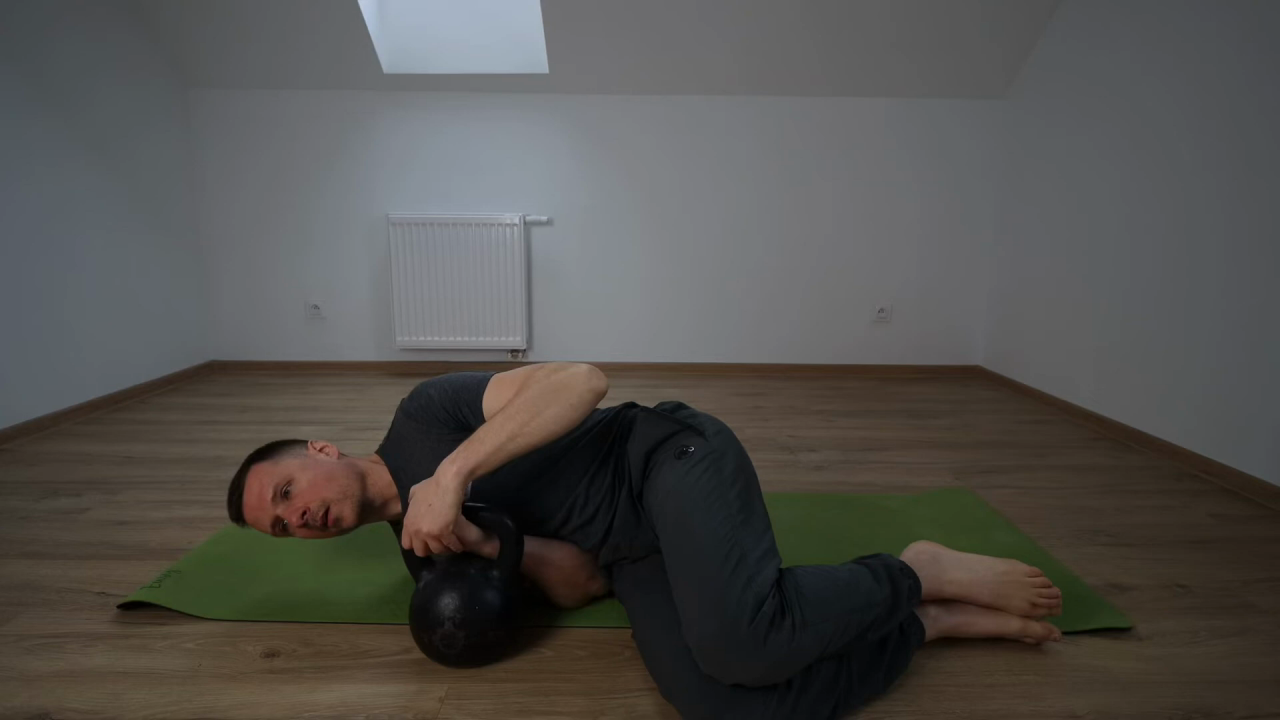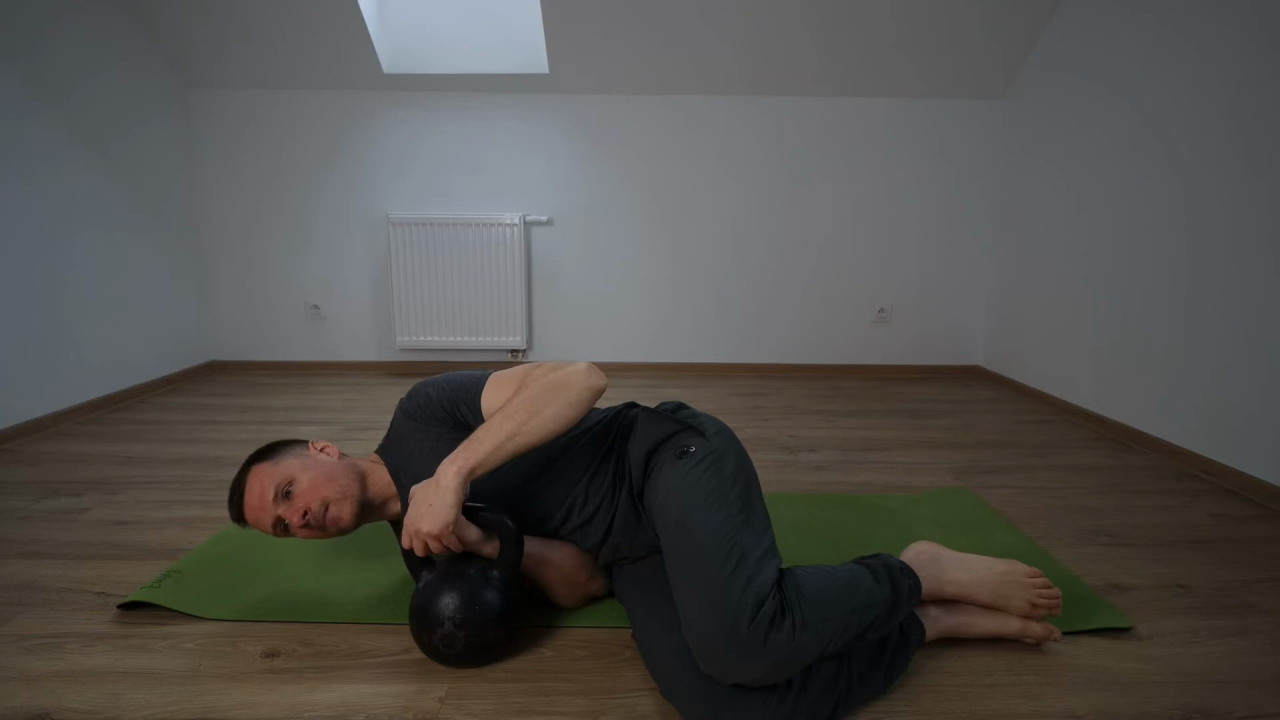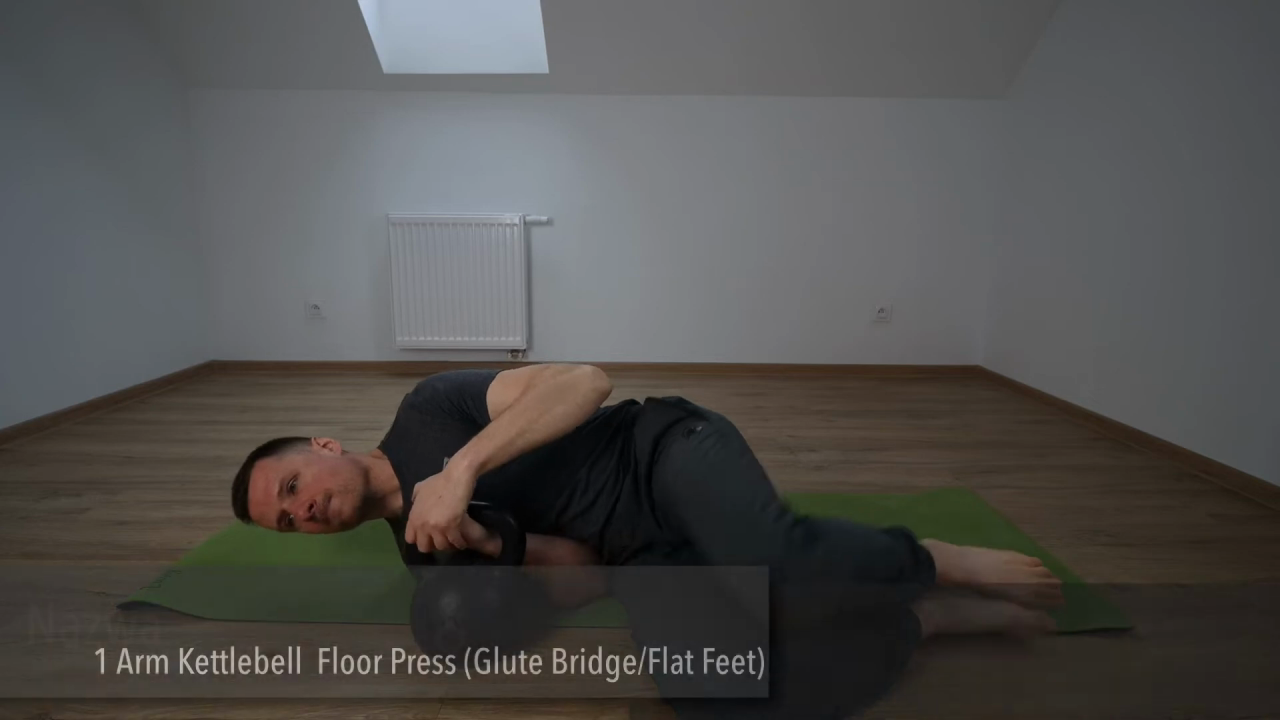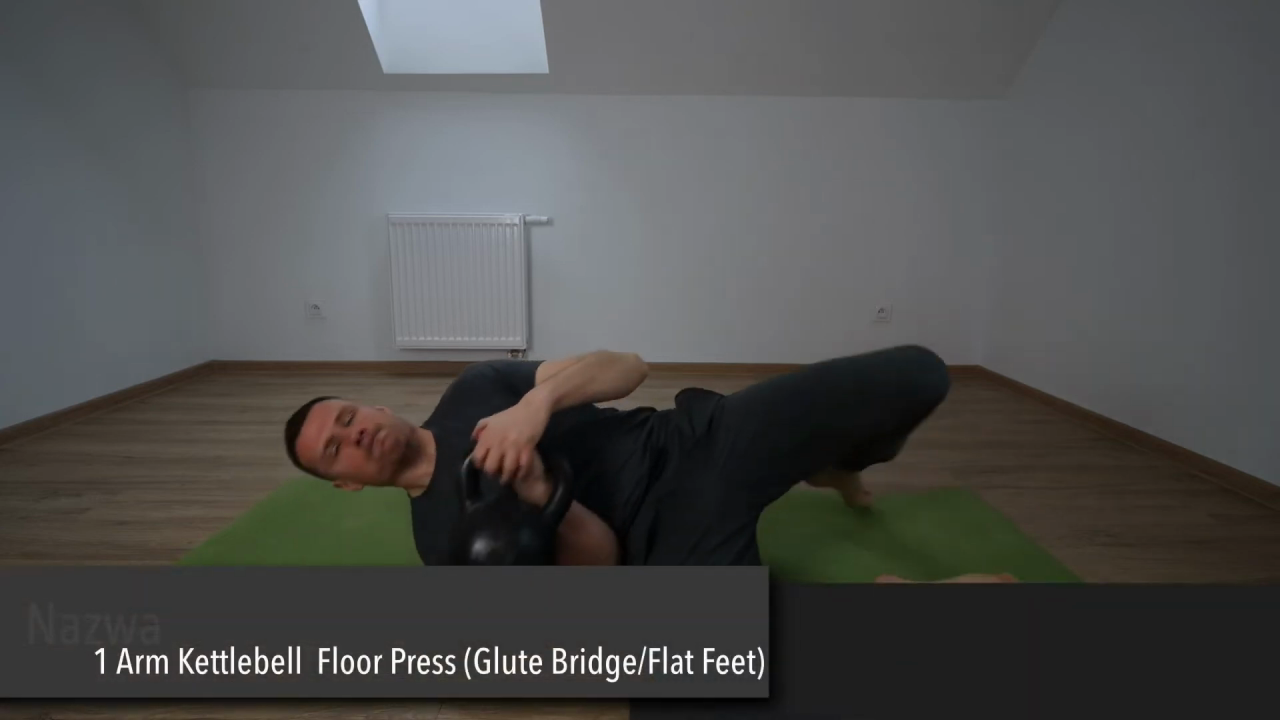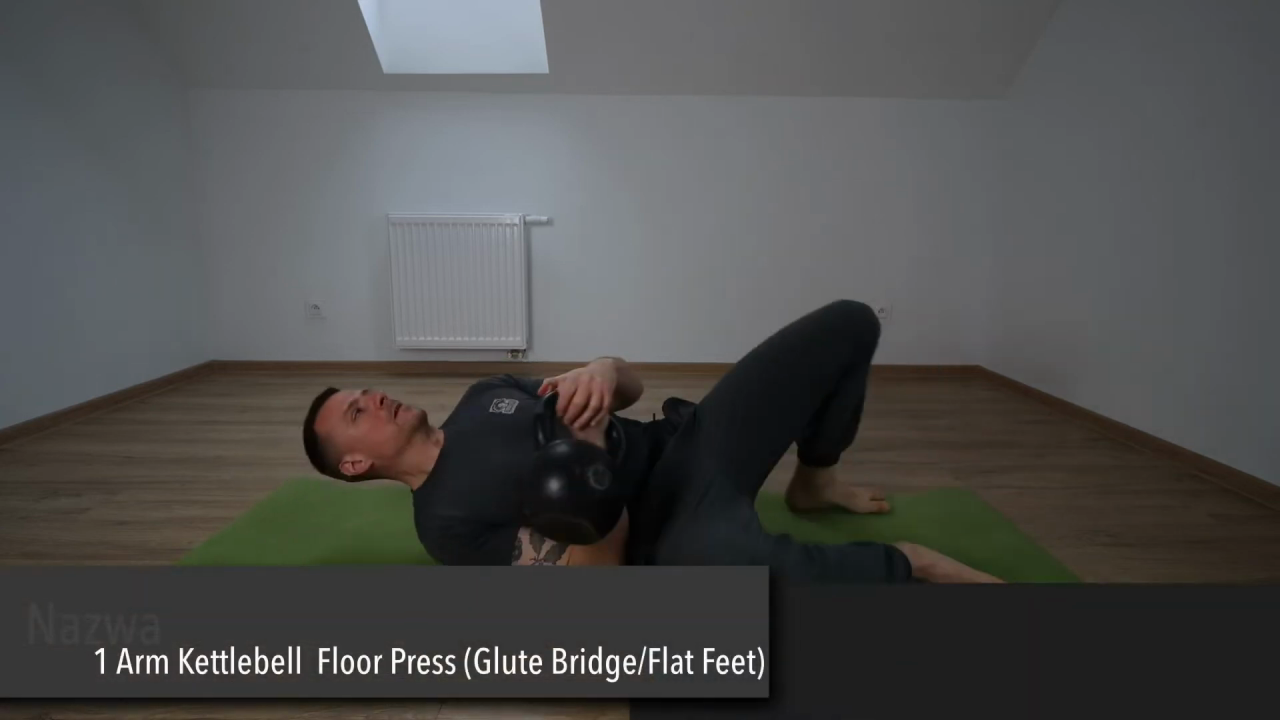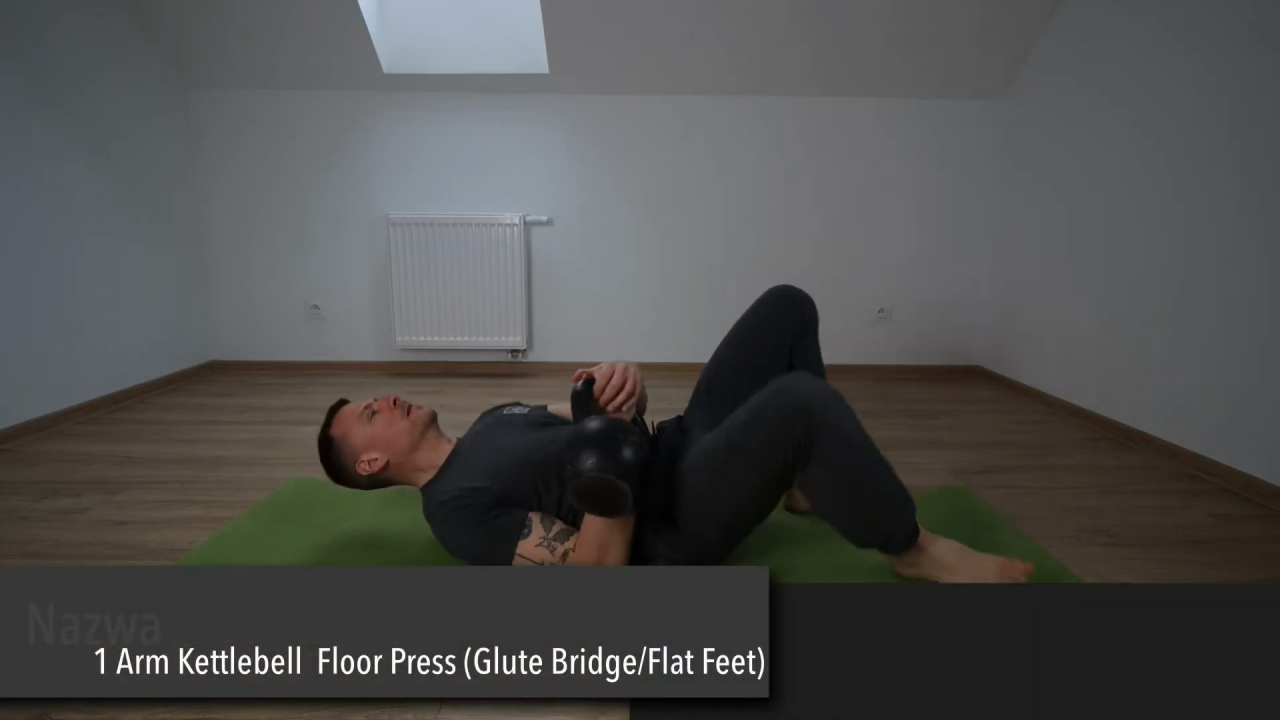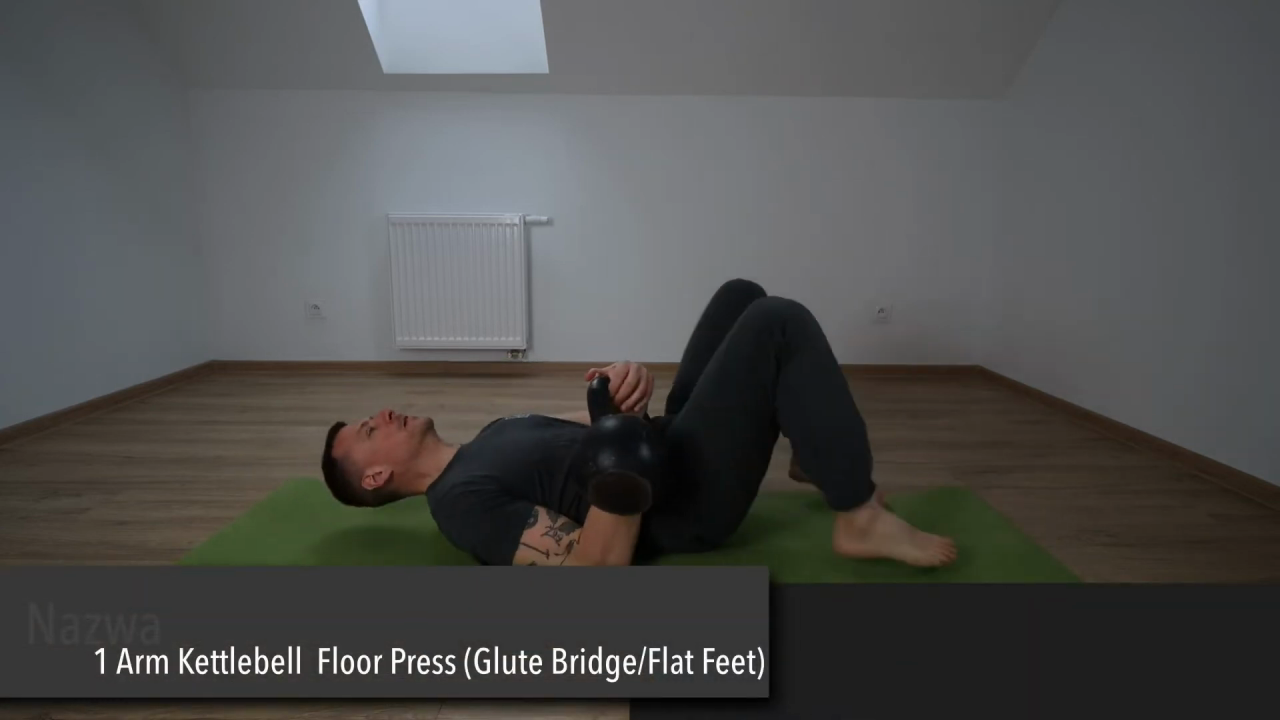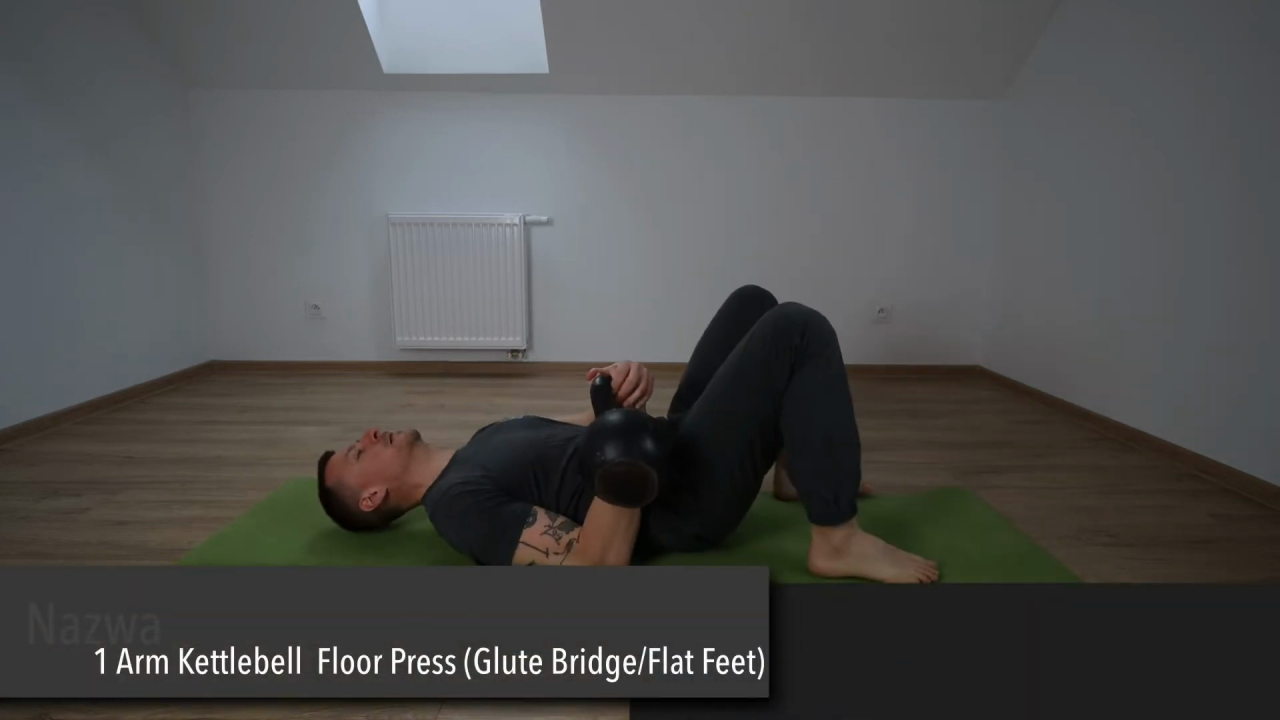
dt=0.4s
person 1, frame 1
left shoulder: (423, 414)
right shoulder: (420, 548)
left elbow: (582, 381)
right elbow: (576, 581)
left wrist: (455, 473)
right wrist: (480, 546)
left hip: (671, 460)
right hip: (635, 549)
left knee: (741, 636)
left ankle: (916, 572)
right ankle: (928, 619)
person 1, frame 2
left shoulder: (423, 413)
right shoulder: (422, 550)
left elbow: (580, 380)
right elbow: (578, 582)
left wrist: (455, 473)
right wrist: (483, 548)
left hip: (670, 460)
right hip: (635, 551)
left knee: (744, 636)
left ankle: (915, 576)
right ankle: (928, 621)
person 1, frame 3
left shoulder: (427, 411)
left elbow: (583, 382)
right elbow: (572, 567)
left wrist: (463, 466)
right wrist: (510, 551)
left hip: (675, 456)
right hip: (647, 551)
left knee: (775, 562)
left ankle: (930, 563)
right ankle: (918, 614)
person 1, frame 4
left shoulder: (474, 390)
right shoulder: (441, 535)
left elbow: (629, 367)
right elbow: (599, 563)
left wrist: (541, 396)
right wrist: (539, 499)
left hip: (701, 442)
right hip: (675, 542)
left knee: (914, 376)
left ankle: (831, 470)
person 1, frame 5
left shoulder: (482, 398)
right shoulder: (446, 520)
left elbow: (633, 384)
right elbow: (597, 571)
left wrist: (602, 372)
left hip: (691, 439)
right hip: (677, 525)
left knee: (848, 324)
right knee: (749, 566)
left ankle: (815, 480)
right ankle: (905, 565)
person 1, frame 6
left shoulder: (490, 423)
right shoulder: (456, 507)
left elbow: (586, 418)
right elbow: (595, 572)
left wrist: (620, 379)
left hip: (680, 446)
right hip: (684, 511)
left knee: (787, 305)
right knee: (804, 396)
left ankle: (811, 485)
right ankle: (914, 550)
person 1, frame 7
left shoulder: (490, 438)
right shoulder: (462, 501)
left elbow: (593, 426)
right elbow: (600, 569)
left wrist: (626, 382)
left hip: (675, 451)
right hip: (691, 493)
left knee: (742, 297)
right knee: (782, 322)
left ankle: (813, 461)
right ankle: (860, 522)
person 1, frame 8
left shoulder: (483, 445)
right shoulder: (459, 504)
left elbow: (590, 425)
right elbow: (601, 564)
left wrist: (624, 385)
left hip: (673, 447)
right hip: (688, 492)
left knee: (754, 302)
right knee: (799, 330)
left ankle: (801, 471)
right ankle: (838, 542)
